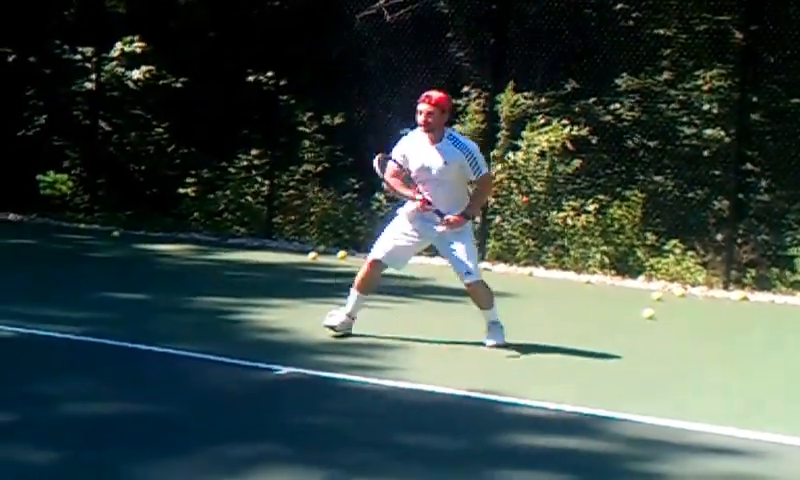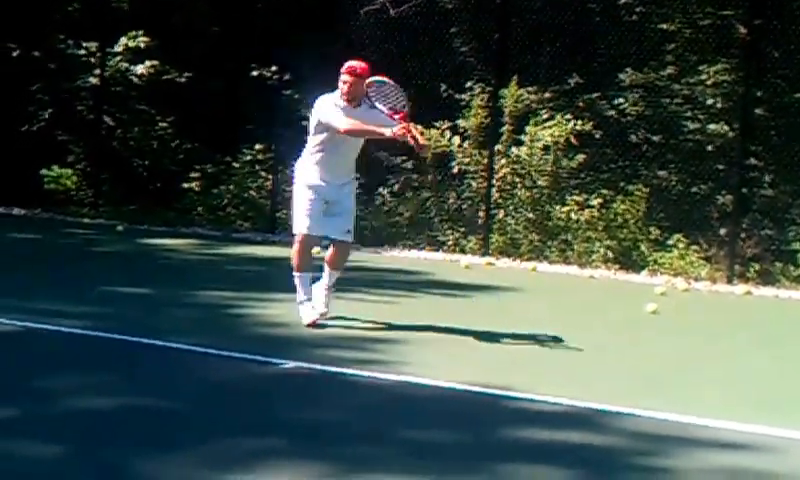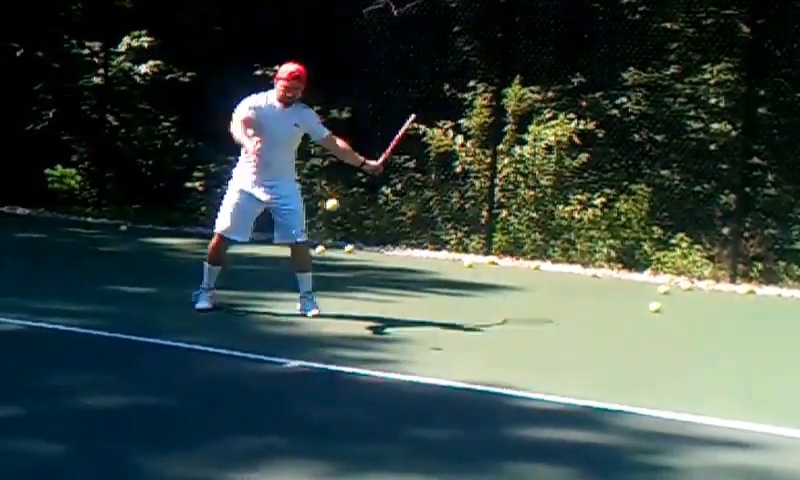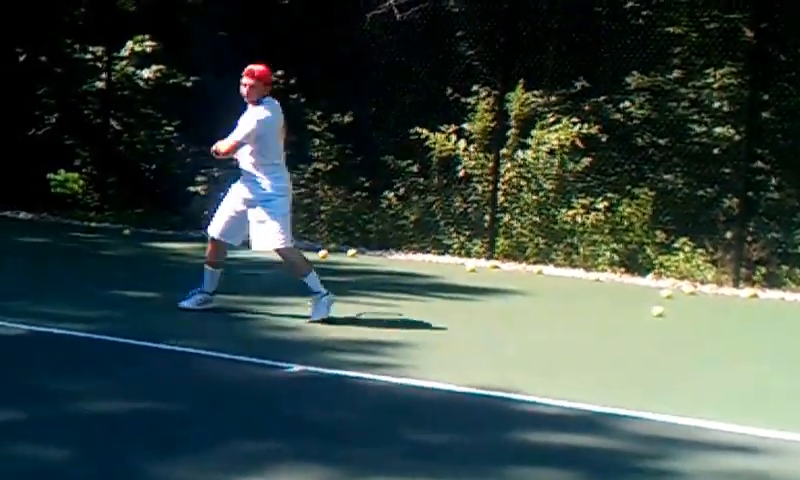
dt=0.5s
person 1, frame 1
left shoulder: (464, 148)
right shoulder: (408, 143)
left elbow: (485, 184)
right elbow: (391, 178)
left wrist: (465, 215)
right wrist: (412, 195)
left hip: (451, 223)
right hip: (414, 218)
left knee: (472, 280)
right knee: (374, 262)
left ankle: (494, 325)
right ankle: (347, 315)
person 1, frame 2
left shoulder: (371, 112)
right shoulder: (325, 104)
left elbow: (399, 130)
right elbow: (345, 126)
left wrist: (409, 134)
right wrist: (384, 132)
left hip: (343, 184)
right hip: (311, 180)
left knee: (342, 243)
right knee: (305, 235)
left ankle: (323, 290)
right ankle: (305, 299)
person 1, frame 3
left shoulder: (304, 114)
right shoulder: (254, 103)
left elbow: (332, 141)
right elbow: (237, 126)
left wrist: (362, 161)
right wrist: (248, 141)
left hip: (284, 185)
right hip: (246, 181)
left knee: (298, 242)
right knee: (222, 236)
left ankle: (306, 296)
right ankle: (207, 289)
person 1, frame 4
left shoulder: (259, 115)
right shoulder: (271, 108)
left elbow: (225, 149)
left wrist: (218, 146)
left hip: (270, 191)
right hip: (246, 187)
left knee: (281, 247)
right knee: (216, 238)
left ankle: (321, 295)
right ankle: (206, 292)
